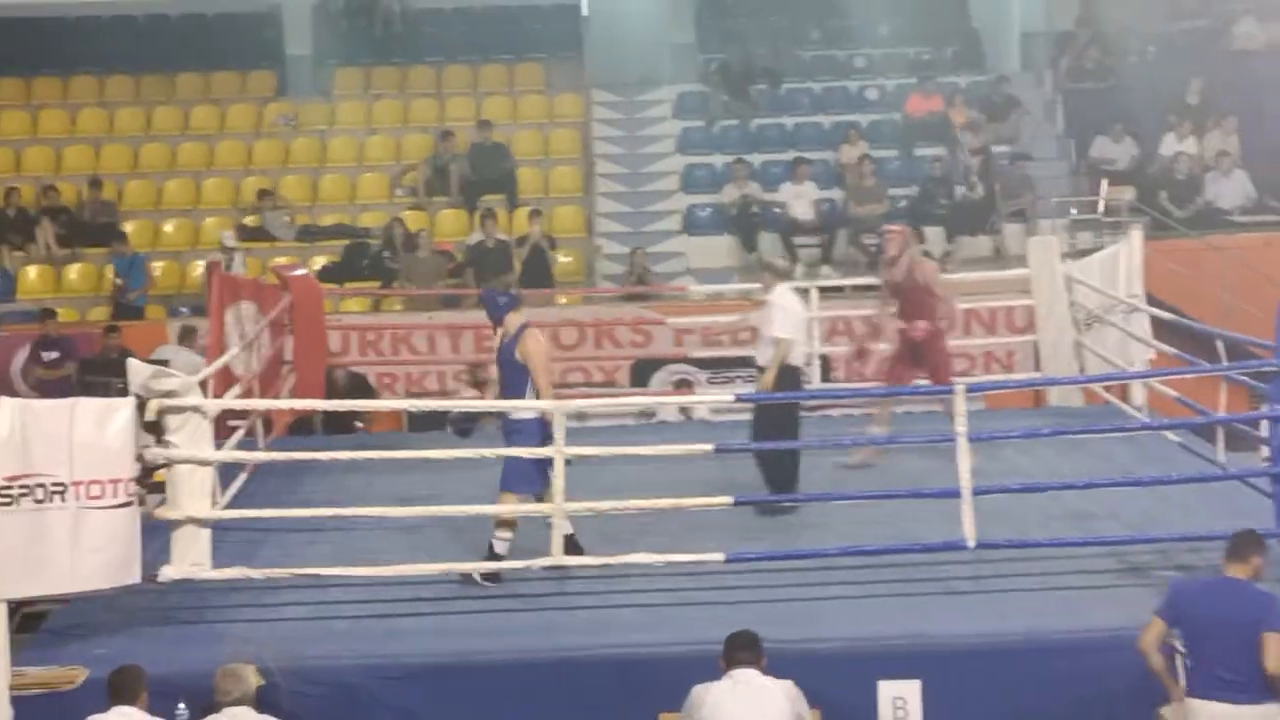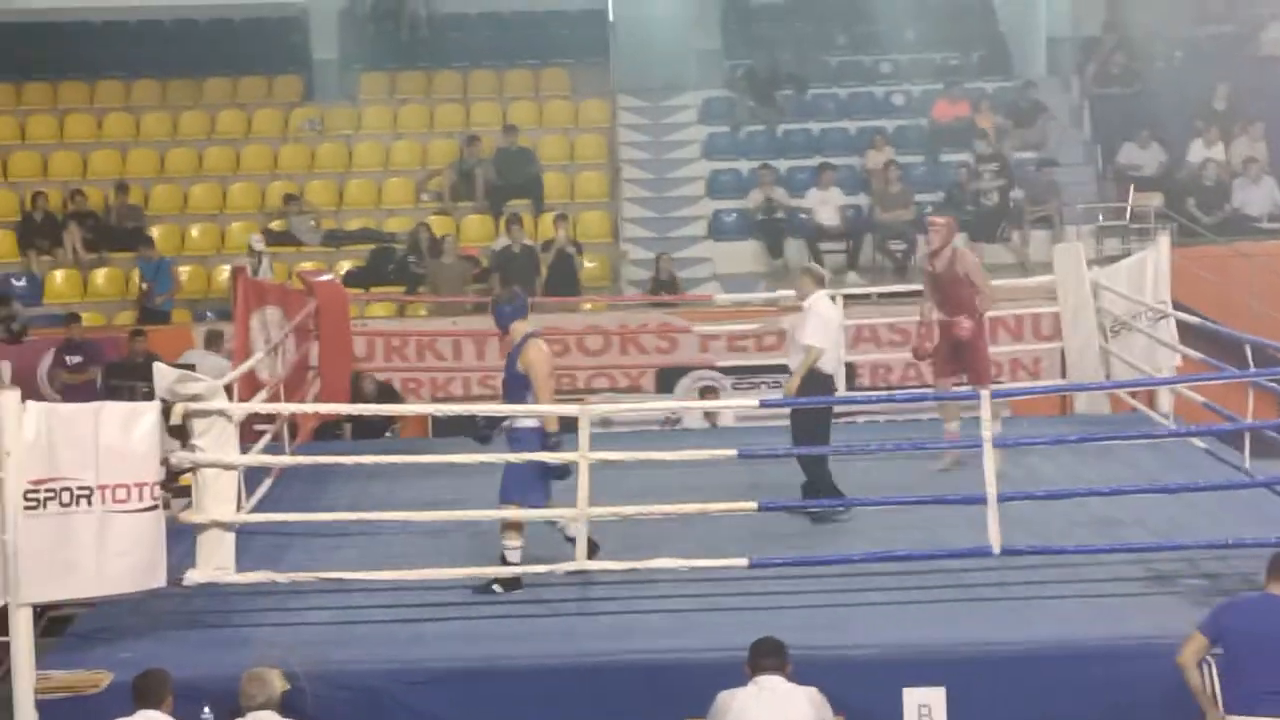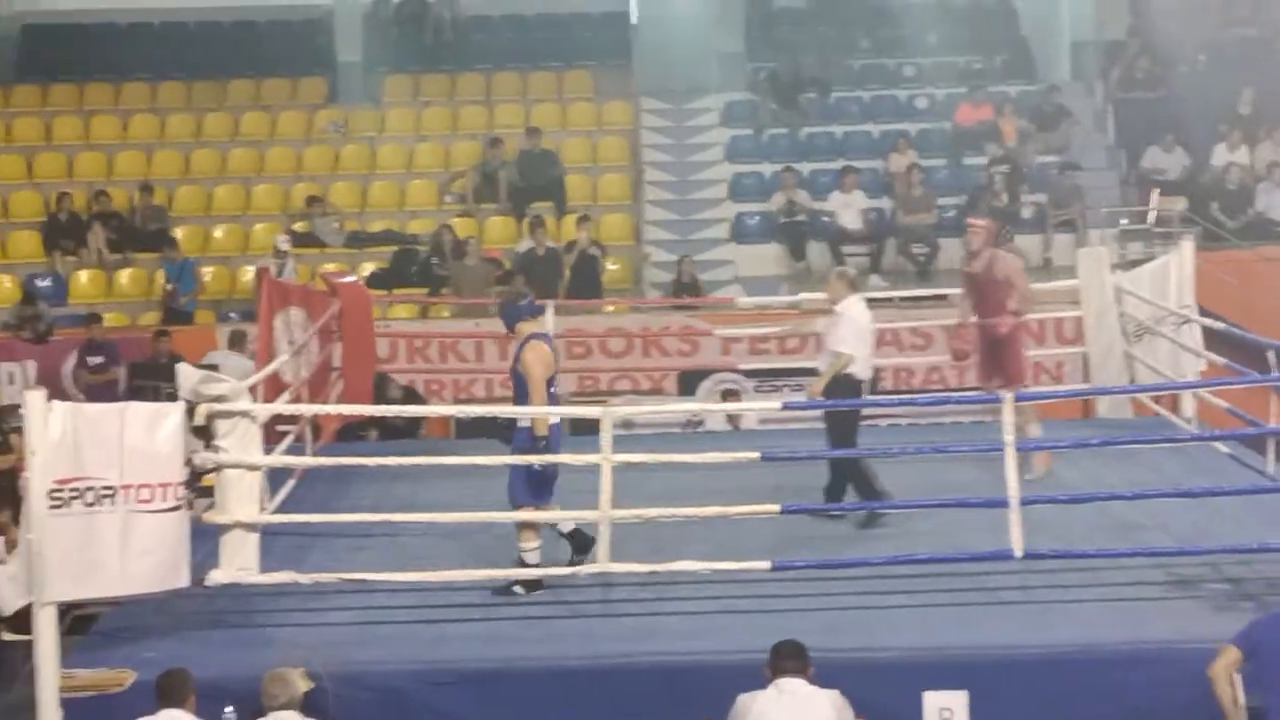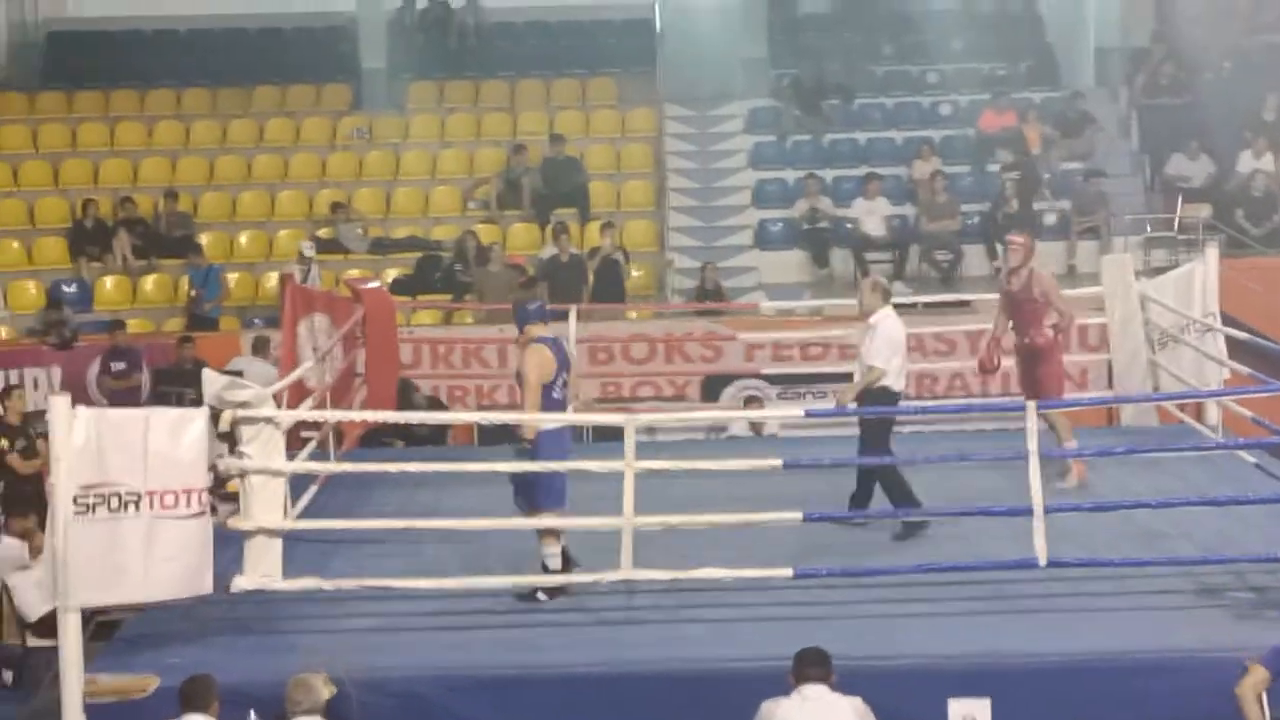
dt=0.1s
person 1, frame 1
left shoulder: (530, 339)
right shoulder: (506, 337)
left elbow: (545, 389)
left wrist: (551, 432)
left hip: (529, 426)
right hip: (514, 423)
left knee: (509, 494)
right knee: (539, 491)
left ankle: (494, 566)
right ankle: (570, 546)
person 1, frame 2
left shoulder: (532, 349)
right shoulder: (520, 345)
left elbow: (545, 399)
left wrist: (553, 443)
right wrist: (495, 418)
left hip: (530, 432)
right hip: (522, 430)
left knee: (511, 504)
right knee: (535, 500)
left ankle: (510, 576)
right ankle: (585, 547)
person 1, frame 3
left shoulder: (532, 350)
right shoulder: (536, 342)
left elbow: (539, 401)
left wrist: (541, 446)
left hip: (535, 433)
right hip: (535, 432)
left knee: (525, 504)
right knee: (535, 501)
left ankle: (530, 577)
right ankle: (580, 539)
person 1, frame 4
left shoulder: (533, 352)
right shoulder: (559, 345)
left elbow: (531, 404)
left wrist: (525, 447)
left hip: (544, 437)
right hip: (558, 431)
left knee: (543, 510)
right knee: (529, 500)
left ankle: (555, 582)
right ankle: (562, 558)
person 2, frame 1
left shoulder: (778, 301)
right shoulder: (792, 300)
left elbow: (783, 341)
left wrist: (770, 372)
left hip: (779, 375)
right hip: (791, 374)
left knee: (764, 437)
right knee: (785, 436)
left ankle: (781, 494)
right ankle: (787, 493)
person 2, frame 2
left shoulder: (816, 308)
right shoulder: (824, 306)
left elbow: (815, 349)
left wrist: (796, 378)
left hip: (812, 381)
right hip: (821, 381)
left knee: (806, 443)
right knee: (815, 442)
left ankle: (832, 499)
right ankle: (813, 498)
person 2, frame 3
left shoulder: (849, 313)
right shoulder: (857, 310)
left elbow: (845, 356)
left wrist: (821, 381)
left hip: (842, 384)
right hip: (852, 385)
left knee: (843, 449)
right knee: (844, 446)
left ankle: (877, 502)
right ankle: (833, 501)
person 2, frame 4
left shoulder: (883, 325)
right shoulder: (885, 322)
left elbow: (877, 369)
left wrist: (851, 391)
left hip: (879, 397)
right hip: (881, 396)
left knee: (878, 459)
right knee: (871, 456)
left ankle: (914, 519)
right ankle: (857, 509)
person 3, frame 1
left shoulder: (924, 267)
right shoulder: (888, 270)
left elbow: (945, 301)
right elbow: (886, 304)
left wrist: (934, 325)
right wrist: (884, 324)
left hip: (930, 336)
right hip: (907, 337)
right ankle: (871, 447)
person 3, frame 2
left shoulder: (965, 259)
right shoulder: (929, 261)
left elbow: (987, 294)
left wrist: (973, 319)
right wrist: (925, 327)
left hip: (969, 328)
right hip: (947, 328)
left knee: (981, 389)
right knee: (942, 387)
person 3, frame 3
left shoulder: (1004, 261)
right shoulder: (968, 263)
left elbow: (1026, 295)
left wrist: (1013, 315)
right wrist: (964, 329)
left hip: (1006, 330)
right hip: (984, 331)
left knee: (1015, 391)
right knee: (993, 390)
left ankle: (1040, 453)
person 3, frame 4
left shoulder: (1042, 280)
right shoulder: (1005, 279)
left elbow: (1066, 314)
right elbow: (1003, 313)
left wrist: (1053, 331)
right wrist: (993, 344)
left hip: (1044, 347)
right hip: (1024, 348)
left knee: (1051, 407)
right knee: (1043, 409)
left ankle: (1076, 468)
right ankle: (1071, 456)
